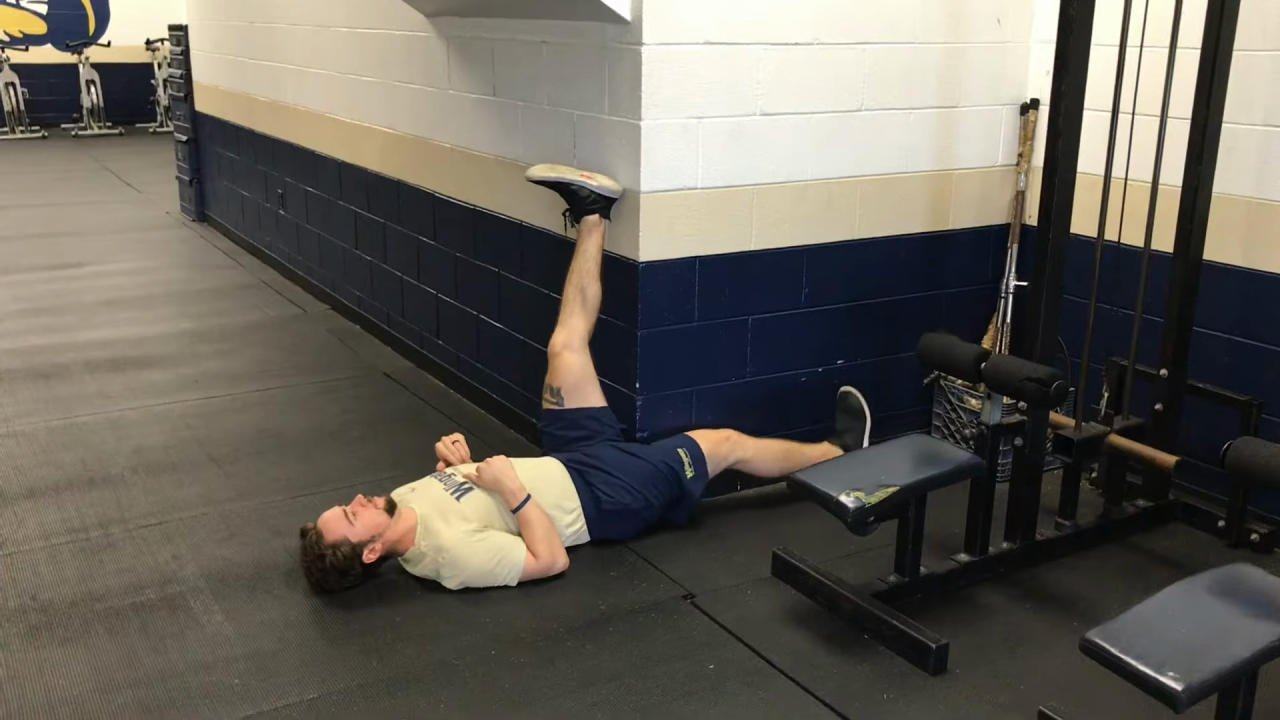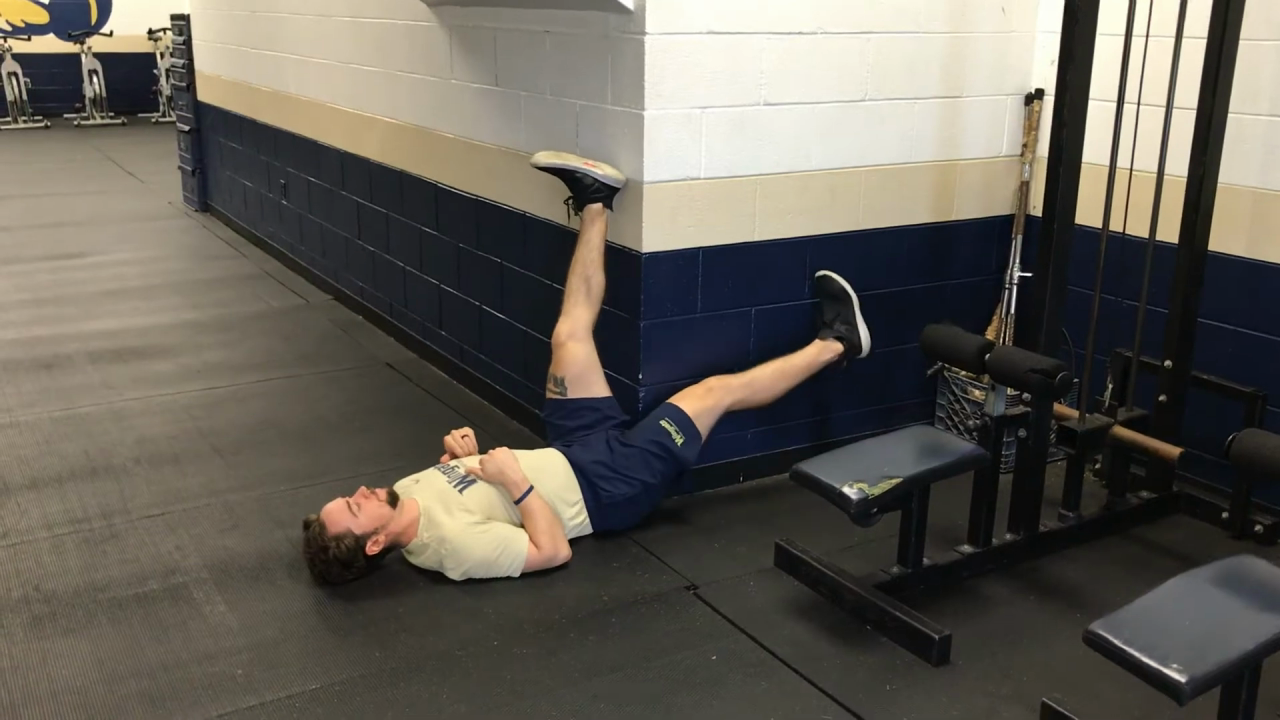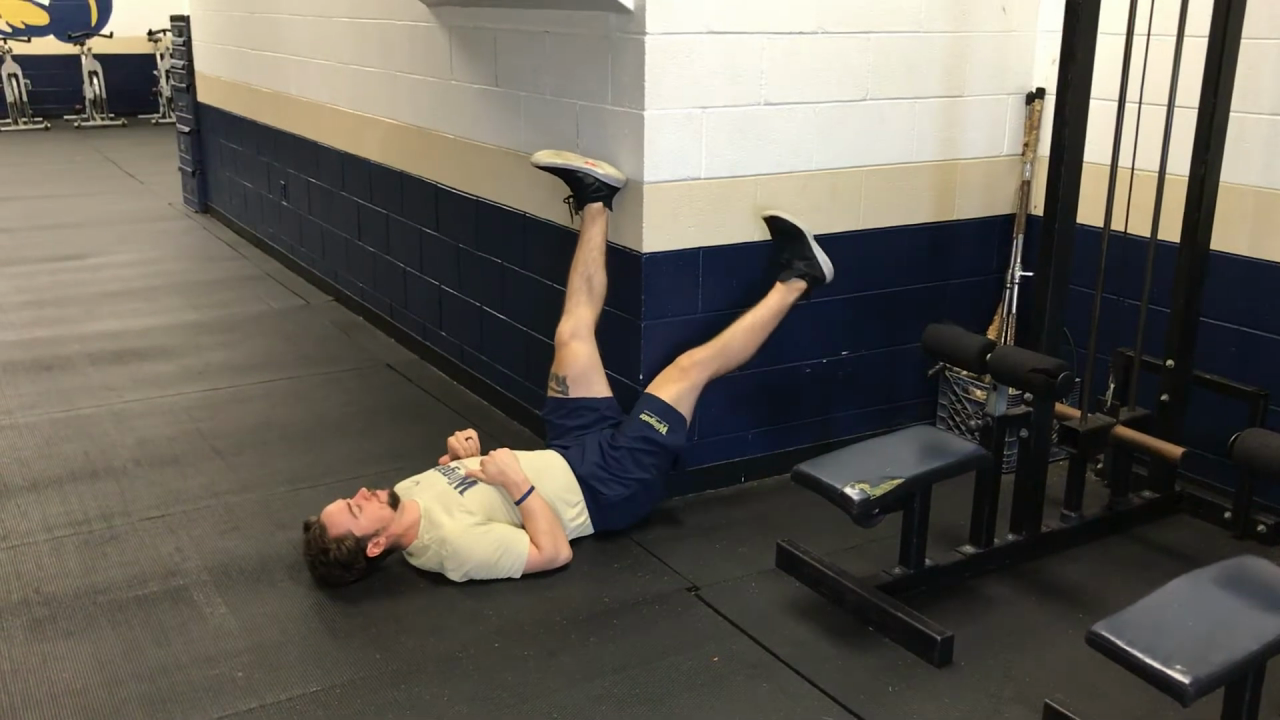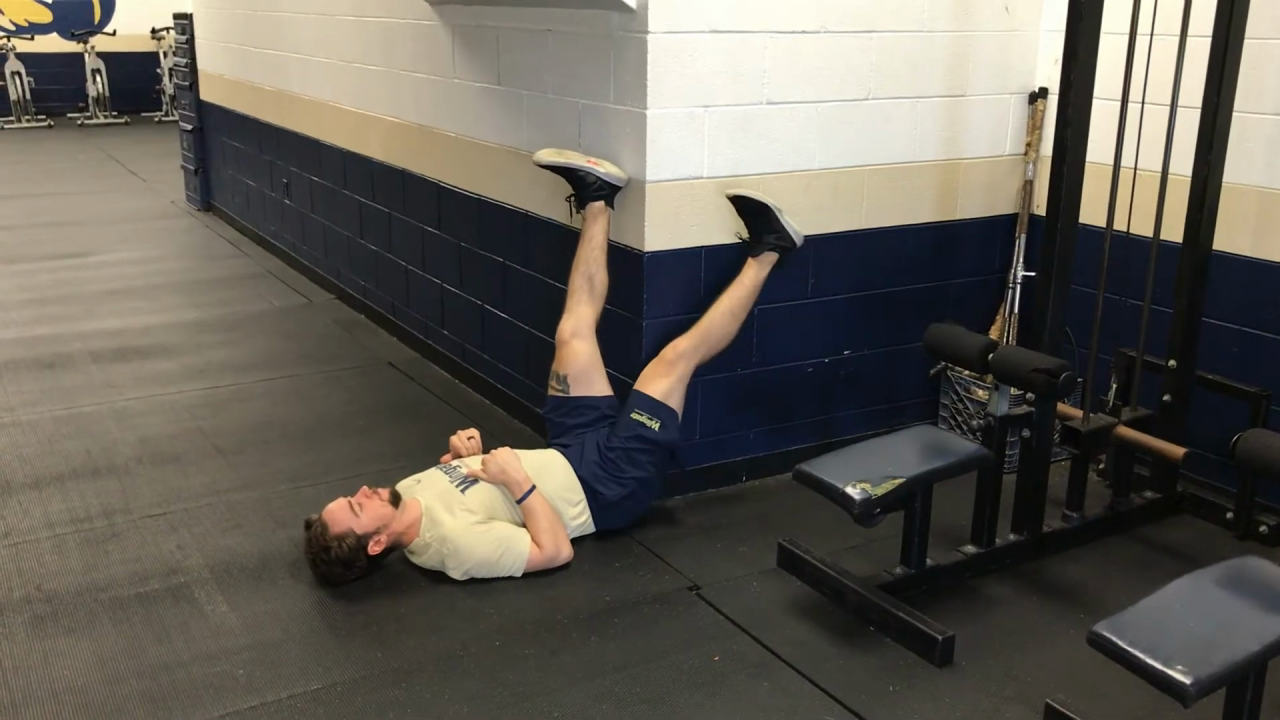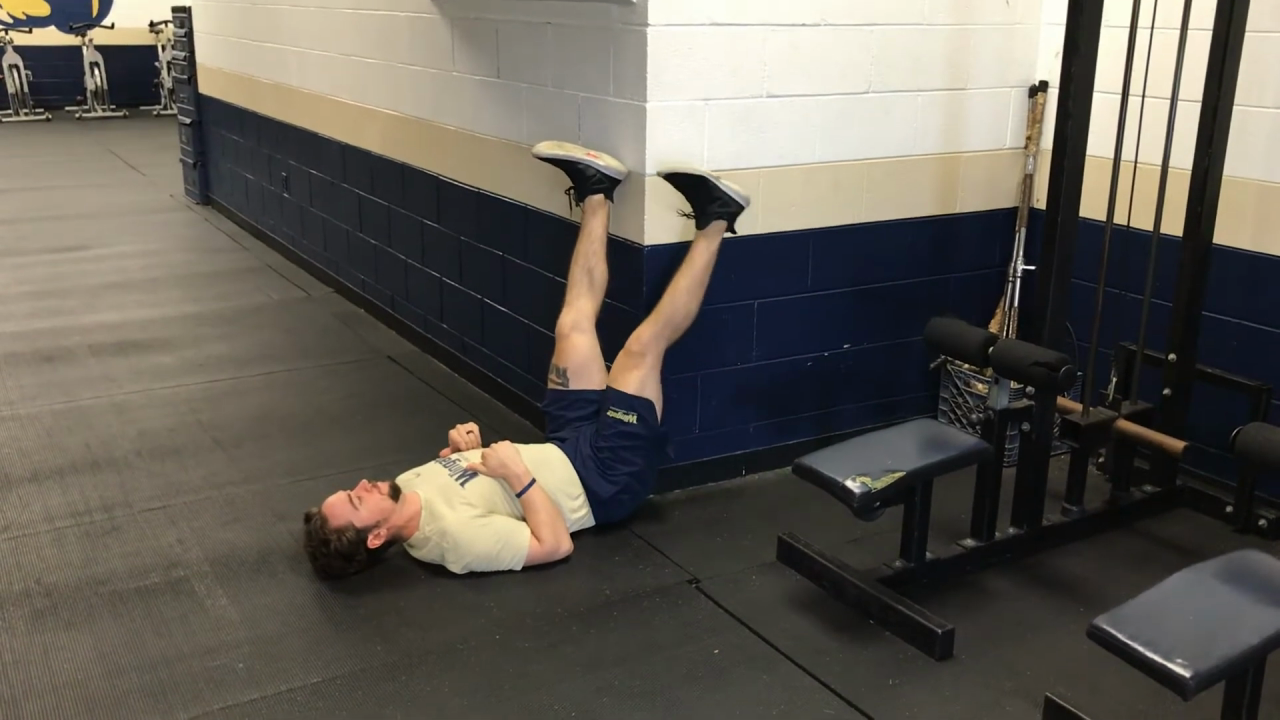
dt=0.7s
person 1, frame 1
left shoulder: (405, 506)
right shoulder: (449, 555)
right elbow: (551, 560)
left wrist: (454, 461)
right wrist: (511, 488)
left hip: (569, 461)
right hip: (601, 494)
left knee: (565, 346)
right knee: (726, 442)
left ankle: (590, 216)
right ankle: (834, 454)
person 1, frame 2
left shoulder: (409, 496)
right shoulder: (449, 546)
right elbow: (551, 552)
left wrist: (461, 454)
right wrist: (514, 480)
left hip: (573, 454)
right hip: (605, 487)
left knee: (570, 335)
right knee: (718, 390)
left ankle: (593, 203)
right ankle: (834, 342)
person 1, frame 3
left shoulder: (408, 496)
right shoulder: (450, 547)
right elbow: (553, 552)
left wrist: (464, 456)
right wrist: (517, 483)
left hip: (571, 454)
right hip: (609, 486)
right knee: (692, 365)
left ankle: (593, 204)
right ankle: (792, 283)
person 1, frame 4
left shoulder: (411, 497)
right shoulder: (451, 545)
right elbow: (555, 551)
left wrist: (463, 457)
right wrist: (517, 479)
left hip: (572, 453)
right hip: (609, 485)
right knee: (676, 357)
left ankle: (595, 201)
right ankle: (763, 254)
person 1, frame 5
left shoulder: (410, 487)
right shoulder: (451, 538)
right elbow: (555, 544)
left wrist: (463, 449)
right wrist: (517, 474)
left hip: (565, 448)
right hip: (605, 480)
right knee: (642, 347)
left ankle: (595, 195)
right ankle: (711, 226)
